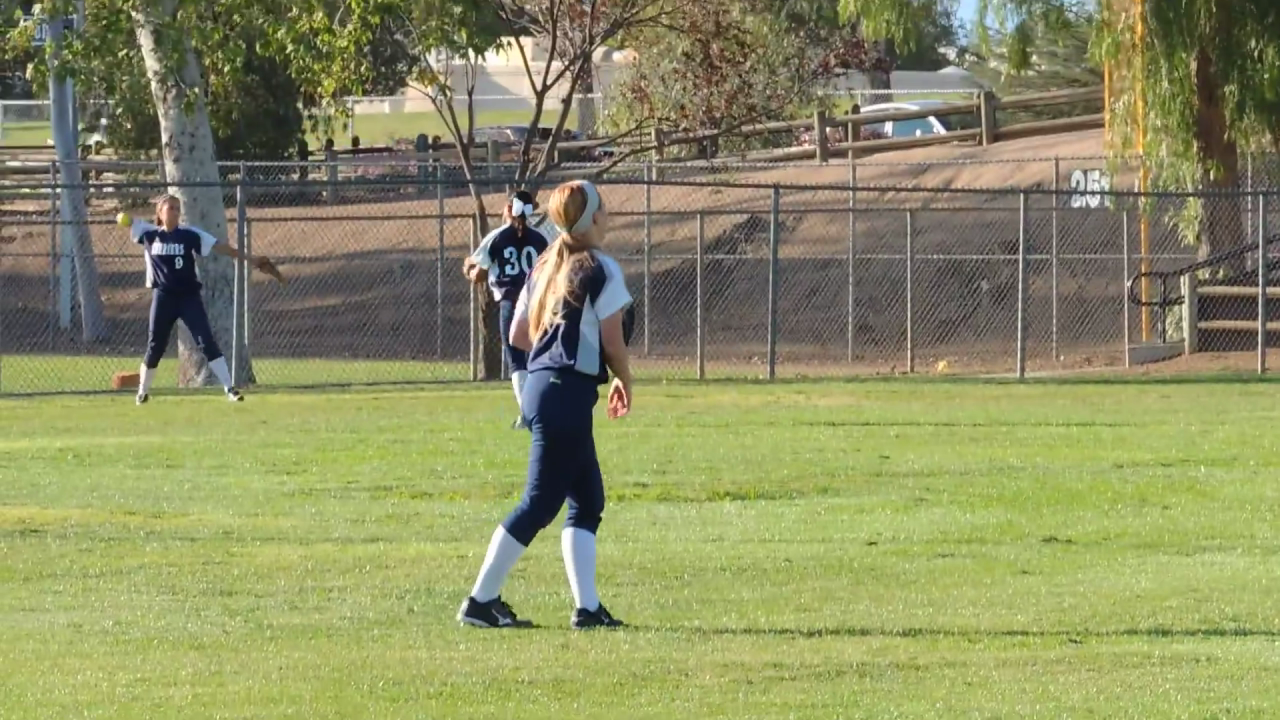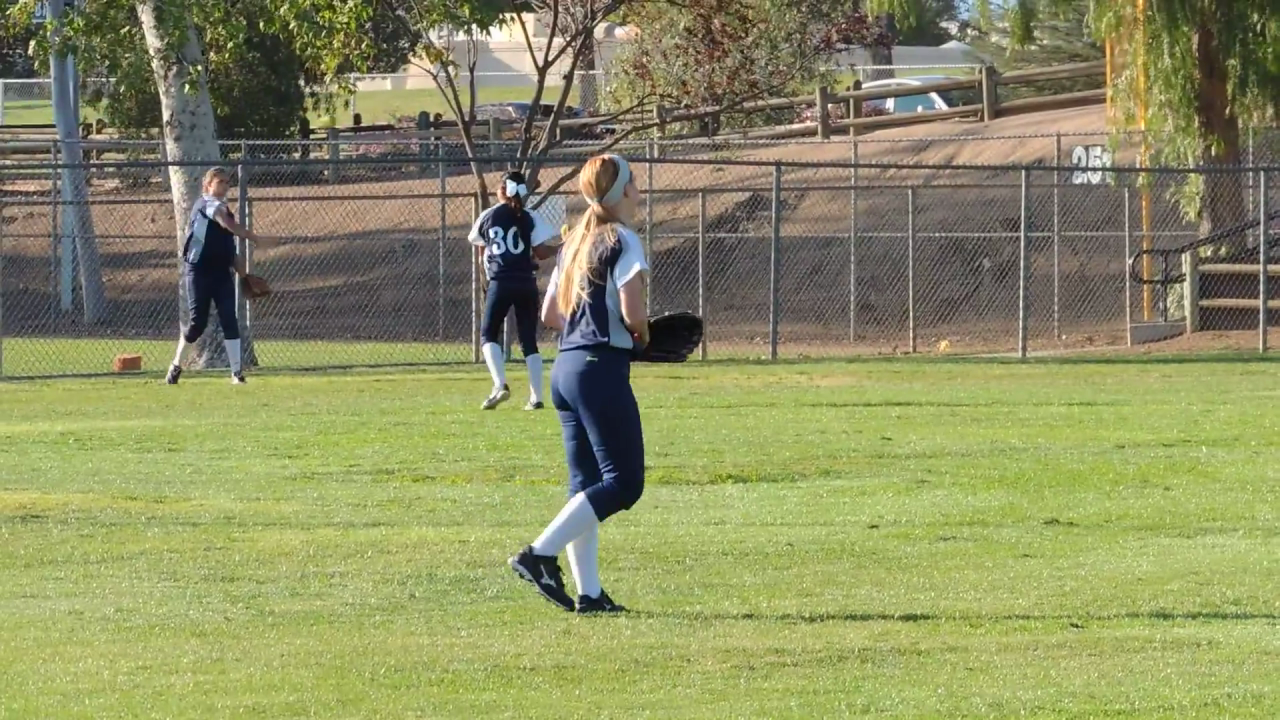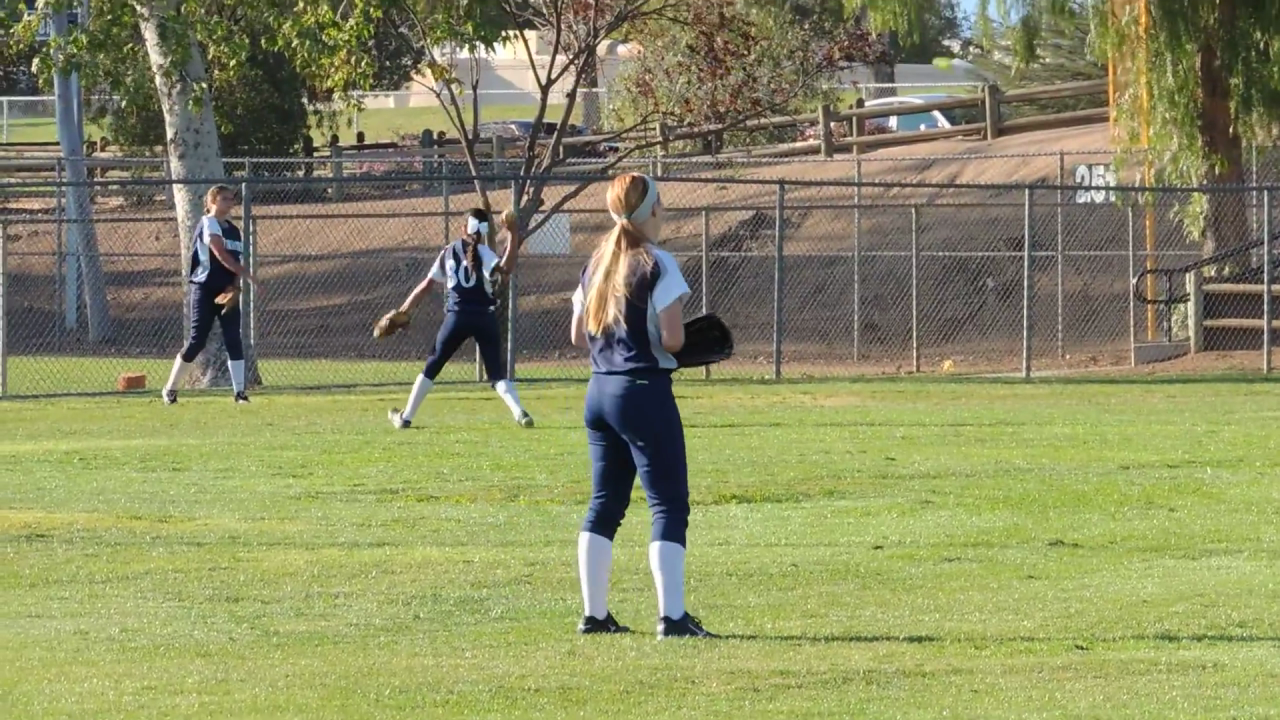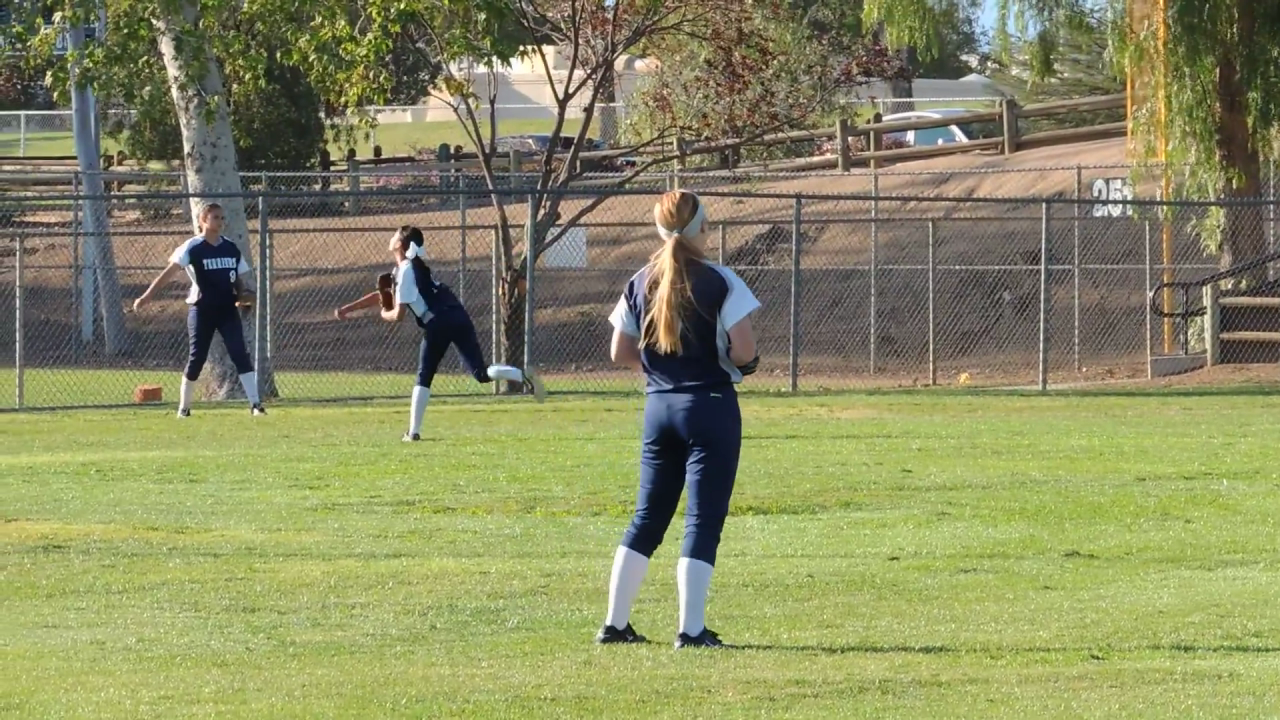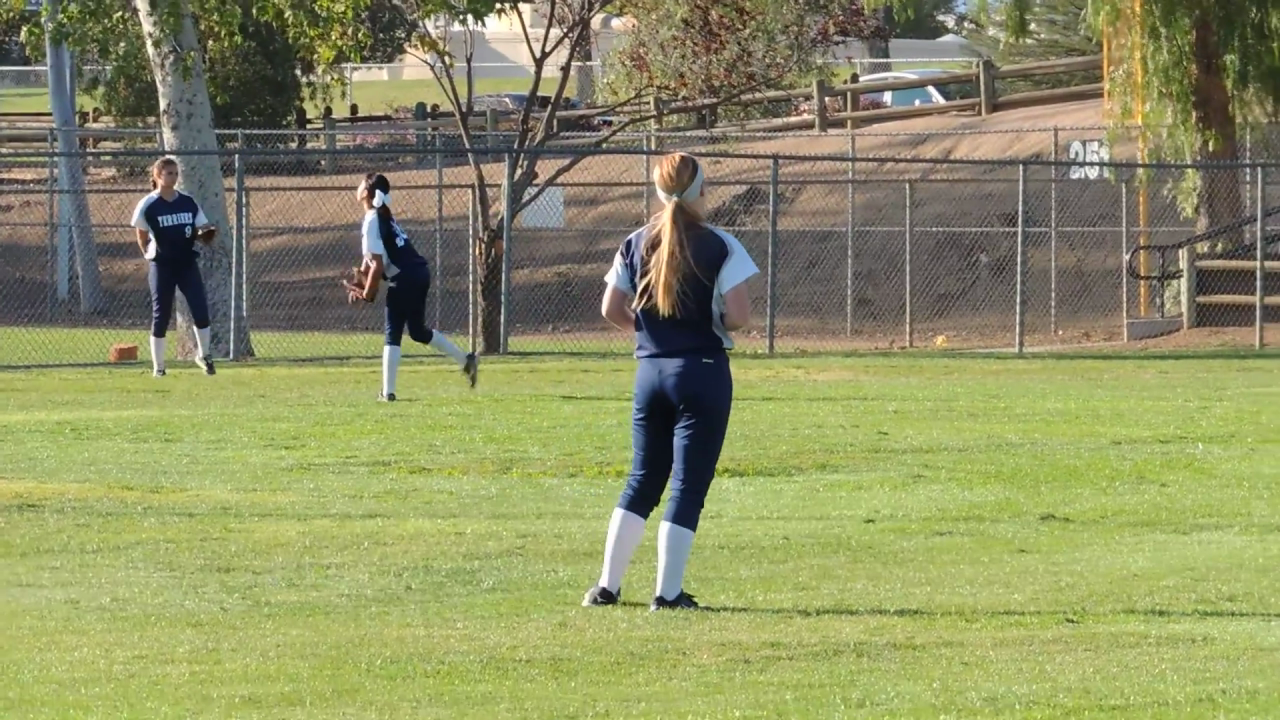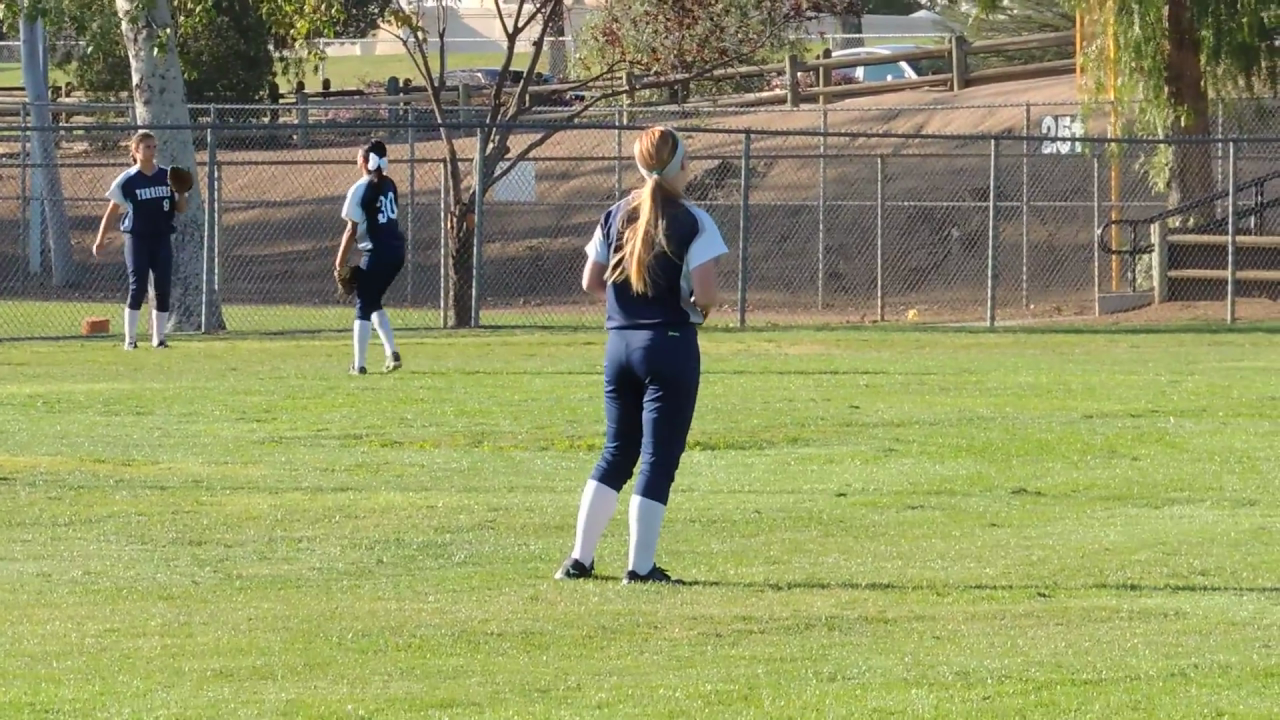
dt=0.4s
person 1, frame 1
left shoulder: (545, 266)
right shoulder: (602, 268)
left elbow: (518, 335)
right elbow: (613, 344)
right wrist: (623, 379)
left hip: (540, 387)
right hip: (567, 393)
left knee: (588, 501)
right knee: (541, 502)
left ankle: (587, 608)
right ankle: (481, 600)
person 1, frame 2
left shoulder: (575, 241)
right shoulder: (623, 240)
left elbow: (548, 313)
right elbow: (634, 313)
right wrist: (643, 336)
left hip: (566, 369)
right hip: (599, 371)
left knee: (587, 481)
right knee: (624, 481)
left ankle: (587, 592)
right ankle: (539, 553)
person 1, frame 3
left shoulder: (596, 264)
right shoulder: (657, 264)
left elbow: (578, 335)
right elbow: (672, 337)
right wrist: (670, 344)
left hip: (599, 392)
right hip: (644, 393)
left knee: (605, 503)
right knee: (669, 505)
left ankle: (594, 614)
right ankle: (673, 617)
person 1, frame 4
left shoulder: (640, 283)
right shoulder: (720, 281)
left elbow: (620, 353)
right elbow: (745, 351)
right wrist: (720, 360)
left hip: (659, 409)
right hip: (710, 408)
left knee: (647, 517)
right knee: (703, 522)
left ankle: (615, 624)
right ankle: (691, 631)
person 1, frame 5
left shoulder: (636, 243)
right shoulder: (719, 244)
left elbow: (611, 309)
right elbow: (739, 315)
right wrist: (713, 324)
left hip: (651, 372)
right hip: (702, 374)
left knee: (643, 480)
right knee: (688, 486)
left ankle: (606, 587)
right ankle: (668, 594)
person 1, frame 6
left shoulder: (616, 215)
right shoulder: (692, 221)
left elbow: (591, 282)
right elbow: (705, 294)
right wrist: (694, 302)
left hip: (619, 344)
right hip: (669, 347)
left knee: (617, 452)
right knee: (659, 458)
left ankle: (579, 559)
right ankle: (640, 568)
person 2, frame 1
left shoulder: (495, 238)
right shoulder: (539, 239)
left elbow: (478, 277)
left wrist: (472, 269)
left hip: (511, 303)
left knee: (515, 361)
person 2, frame 2
left shoulder: (487, 217)
right shoulder: (530, 218)
left elbow: (480, 254)
right elbow: (541, 253)
left hip: (500, 284)
right hip: (527, 284)
left knee: (489, 336)
right knee: (528, 343)
left ankle: (500, 385)
right ankle: (536, 397)
person 2, frame 3
left shoulder: (449, 250)
right shoulder: (483, 253)
left elbow: (427, 284)
right elbow: (504, 269)
left wrist: (405, 308)
right wrist: (513, 236)
left hip: (456, 317)
right hip: (485, 319)
left knee: (432, 367)
right knee: (497, 374)
left ankle: (405, 417)
right ankle: (520, 414)
person 2, frame 4
left shoulder: (407, 272)
right shoulder: (414, 266)
left elbow: (399, 315)
right elbow: (382, 295)
left wrist: (385, 314)
right wrist: (348, 308)
left hip: (439, 324)
right hip: (459, 316)
left knee: (424, 378)
right knee: (481, 371)
left ankle: (413, 432)
right ankle: (522, 375)
person 2, frame 5
left shoulder: (371, 223)
right shoulder: (380, 216)
left elbow: (377, 265)
right elbow: (371, 256)
left wrist: (368, 292)
right wrist: (359, 283)
left hip: (404, 280)
right hip: (419, 273)
left knee: (393, 335)
right knee: (419, 330)
left ankle: (389, 392)
right ankle: (465, 359)
person 2, frame 6
left shoulder: (359, 190)
right shoulder: (389, 184)
left elbow: (352, 230)
left wrist: (340, 260)
left hip: (376, 253)
right hip: (397, 250)
left knee: (363, 307)
right knee: (374, 304)
left ankle: (359, 365)
right ankle: (392, 352)
person 3, frame 1
left shoulder: (192, 234)
right shoulder: (149, 234)
left elbow: (223, 248)
right elbow: (126, 222)
left wrist: (252, 260)
right wrist: (123, 218)
left hip: (190, 296)
right hip: (163, 297)
left knee: (206, 342)
right knee: (155, 347)
left ankle: (231, 388)
right ankle: (143, 392)
person 3, frame 2
left shoulder: (222, 208)
right shoulder: (206, 203)
right elbow: (229, 224)
left wrist: (241, 270)
right wrist: (256, 239)
left hip: (222, 272)
right hip: (198, 271)
left knee: (229, 320)
right knee: (198, 322)
left ankle: (236, 371)
right ankle: (177, 365)
person 3, frame 3
left shoulder: (234, 231)
right shoulder: (208, 224)
right elbow: (221, 253)
left wrist: (235, 286)
right wrist: (247, 275)
left hip: (227, 292)
right hip: (204, 290)
left knee: (234, 341)
right knee: (196, 342)
left ankle: (240, 392)
right ankle: (170, 388)
person 3, frame 4
left shoulder: (232, 248)
right shoulder: (192, 248)
left elbow: (239, 280)
right elbow: (169, 272)
left wrist: (245, 294)
right wrist: (147, 296)
left hip: (228, 309)
right hip: (202, 310)
left knee: (241, 354)
right knee: (197, 359)
left ankle: (255, 403)
right ankle: (183, 407)
person 3, frame 5
left shoulder: (189, 202)
right shoulder: (147, 206)
left elbow: (199, 232)
right elbow: (142, 238)
left wrist: (207, 234)
right wrist: (153, 262)
left hip: (187, 263)
right hip: (161, 266)
left knee: (201, 310)
right knee: (161, 315)
left ankle: (204, 355)
right ankle: (159, 366)
person 3, frame 6
left shoulder: (167, 175)
right shoulder: (126, 180)
left elbow: (181, 209)
right elbow: (112, 211)
left wrist: (181, 192)
right wrist: (100, 239)
left hip: (162, 239)
right hip: (136, 239)
left knee: (163, 289)
right knee: (137, 288)
left ankle: (159, 338)
right ankle: (130, 339)
